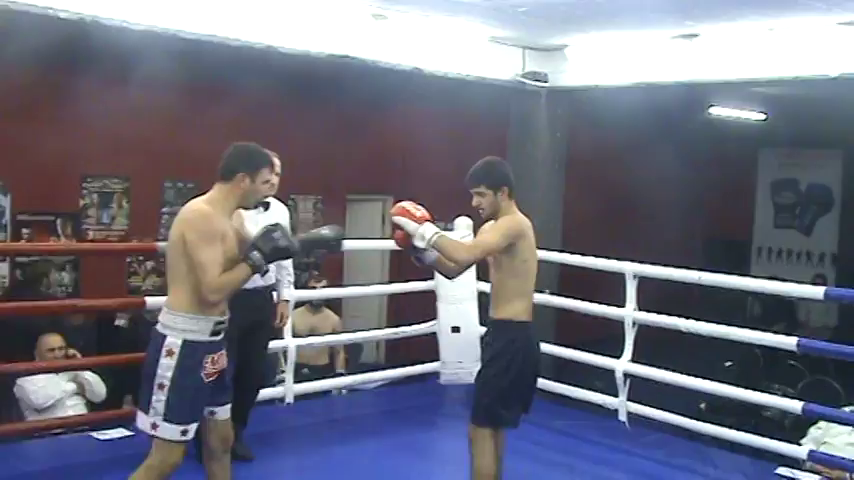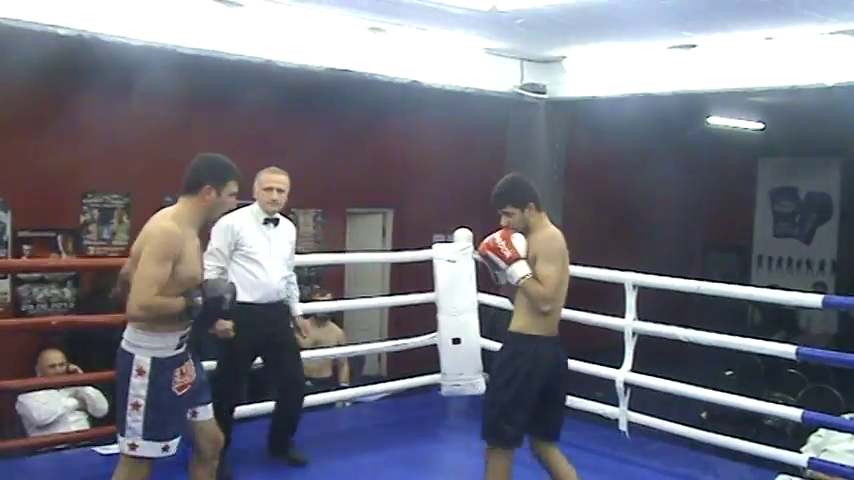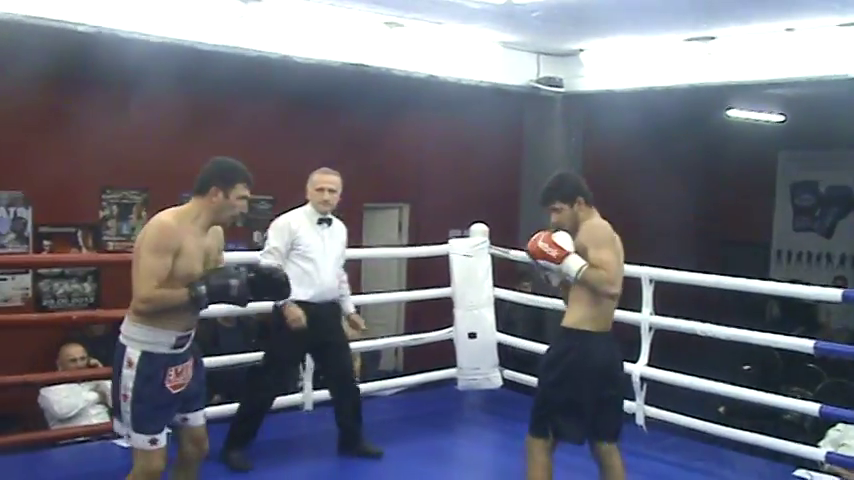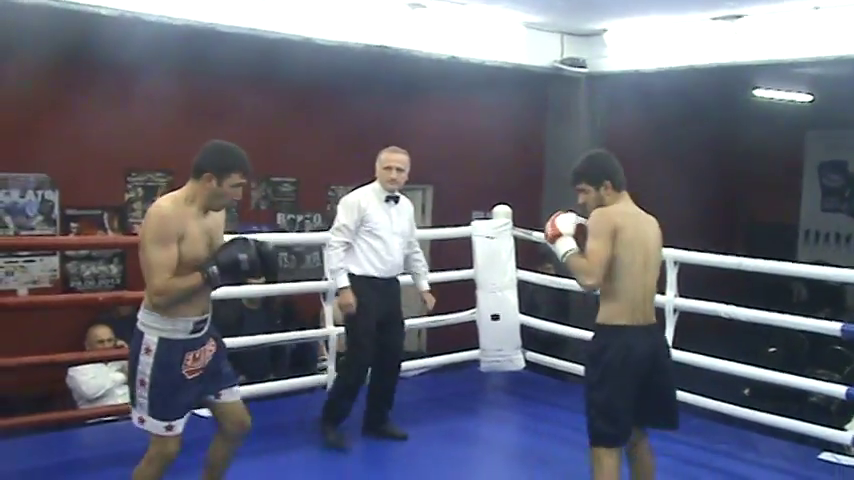
dt=0.3s
person 1, frame 1
left shoulder: (224, 217)
right shoulder: (201, 216)
right elbow: (211, 290)
left wrist: (304, 242)
right wrist: (257, 258)
left hip: (209, 342)
right hip: (183, 343)
left knee: (220, 441)
person 1, frame 2
left shoulder: (184, 228)
right shoulder: (166, 232)
left elbow: (128, 275)
right elbow: (137, 308)
right wrist: (195, 302)
left hip: (175, 356)
right hip: (149, 361)
left knee: (211, 443)
person 1, frame 3
left shoulder: (214, 233)
right shoulder: (165, 228)
right elbow: (145, 301)
left wrist: (248, 283)
right wrist: (205, 290)
left hip: (182, 352)
right hip: (145, 353)
left knee: (195, 447)
person 1, frame 4
left shoulder: (215, 214)
right shoulder: (165, 215)
right elbow: (159, 293)
left wrist: (242, 265)
right wrist: (216, 271)
left hip: (201, 336)
right hip: (163, 340)
left knee: (237, 424)
right knee: (165, 447)
person 2, frame 1
left shoulder: (511, 225)
right shoulder: (504, 227)
left elbow: (462, 256)
right elbow: (454, 268)
left wrist: (421, 229)
right wrist: (422, 247)
left hip: (510, 337)
right hip: (512, 334)
left knee: (482, 427)
right knee: (490, 424)
person 2, frame 2
left shoulder: (546, 239)
right shoulder: (539, 240)
left elbow: (544, 301)
left wrist: (515, 265)
right wrist: (501, 269)
left hip: (527, 351)
right hip: (548, 351)
left knee: (498, 444)
right knee: (544, 444)
person 2, frame 3
left shoulder: (592, 229)
right shoulder: (609, 236)
left elbow: (610, 286)
left wrist: (566, 259)
right wrist: (559, 270)
left hip: (577, 346)
right hip: (606, 347)
left knee: (540, 440)
right knee: (604, 445)
person 2, frame 4
left shoulder: (604, 216)
right shoulder: (650, 223)
left elbow: (590, 279)
left wrist: (562, 242)
right wrist: (578, 243)
left hip: (616, 342)
right hip: (651, 338)
left knee: (605, 446)
right knee: (636, 433)
person 3, frame 1
left shoulder: (281, 212)
left elbow: (284, 259)
left wrist: (284, 298)
left hip: (262, 300)
right hip: (227, 298)
left knee: (254, 373)
left ankle: (233, 433)
person 3, frame 2
left shoulder: (288, 229)
right shoulder: (233, 223)
right elbow: (211, 270)
left wrist: (296, 311)
left hip: (276, 314)
right hip: (241, 314)
left knee: (293, 381)
right knee: (228, 388)
left ankle: (281, 443)
person 3, frame 3
left shoulder: (340, 229)
right shoulder: (289, 224)
right elbow: (268, 267)
left wrist: (349, 309)
right wrist: (287, 304)
left hip: (328, 313)
right hip: (299, 313)
left knee: (344, 378)
right knee: (269, 380)
left ankle: (352, 440)
right ankle: (236, 445)
person 3, frame 4
left shoulder: (406, 206)
right shoulder: (357, 201)
left elbow: (412, 251)
right elbow: (336, 245)
left wrist: (424, 286)
right wrist: (343, 287)
left hip: (390, 288)
right hip: (364, 288)
left knee: (389, 359)
right knee: (360, 357)
left ankle: (376, 420)
right ankle: (331, 421)
